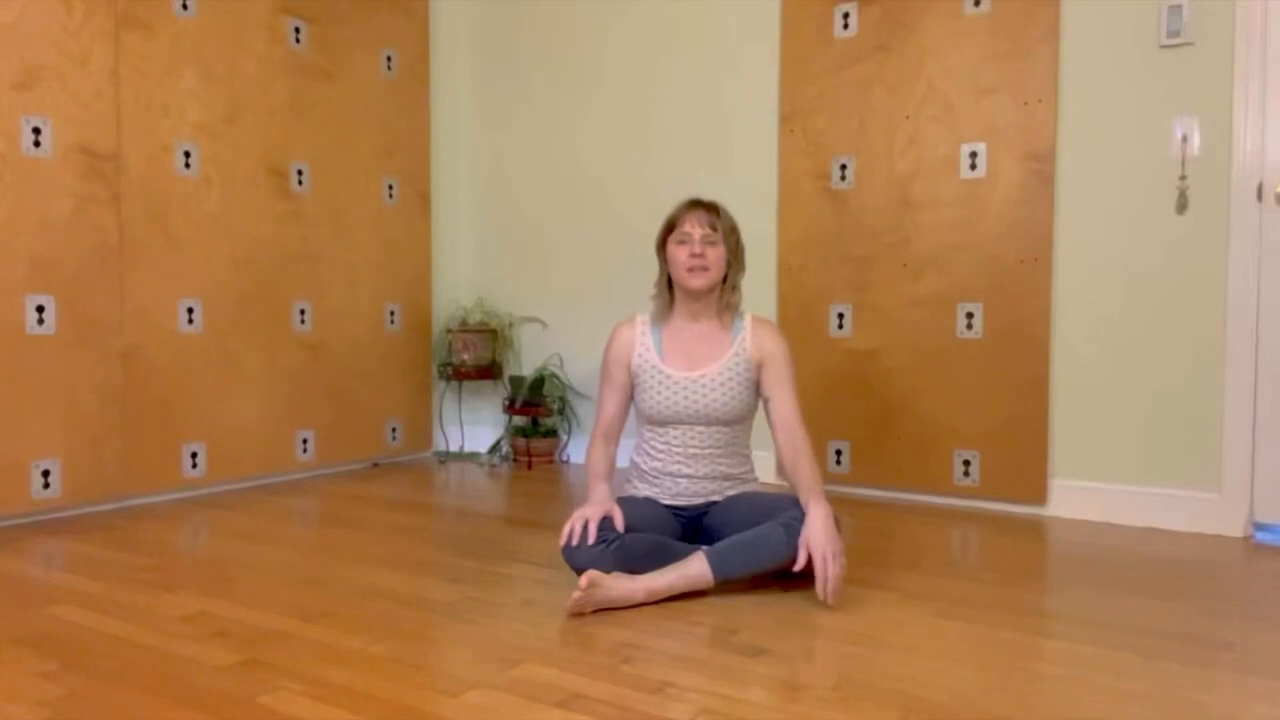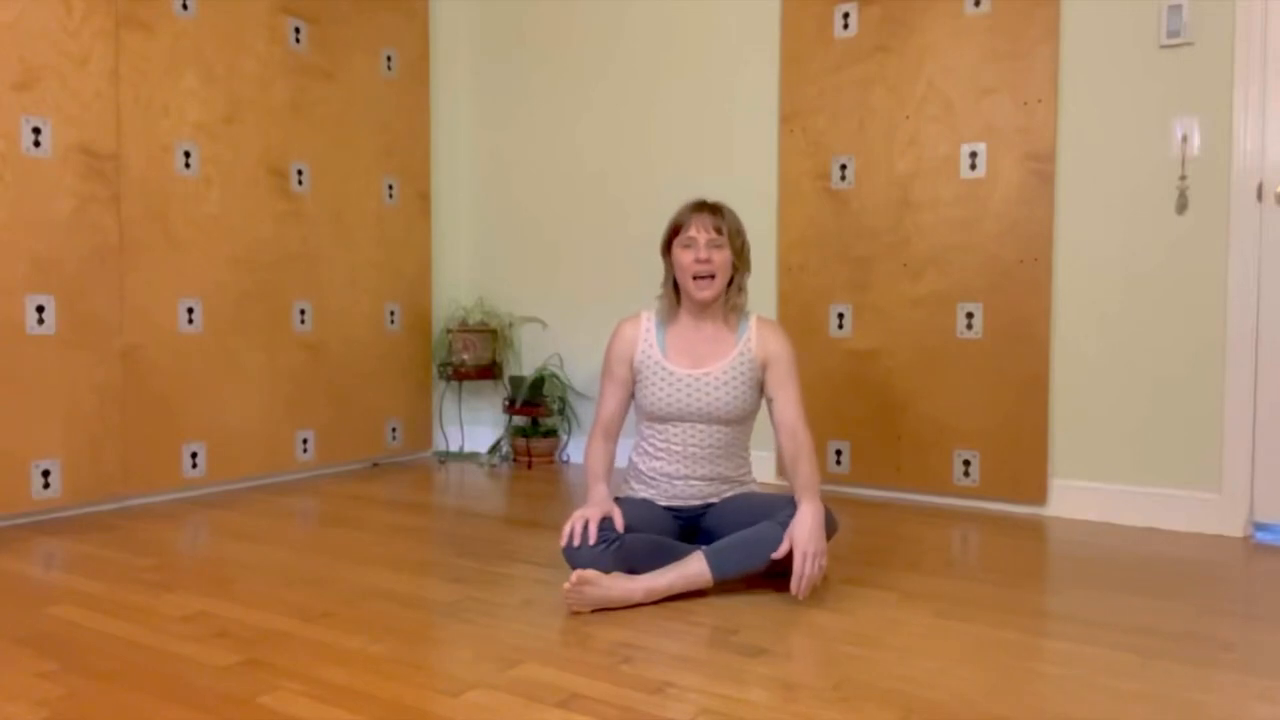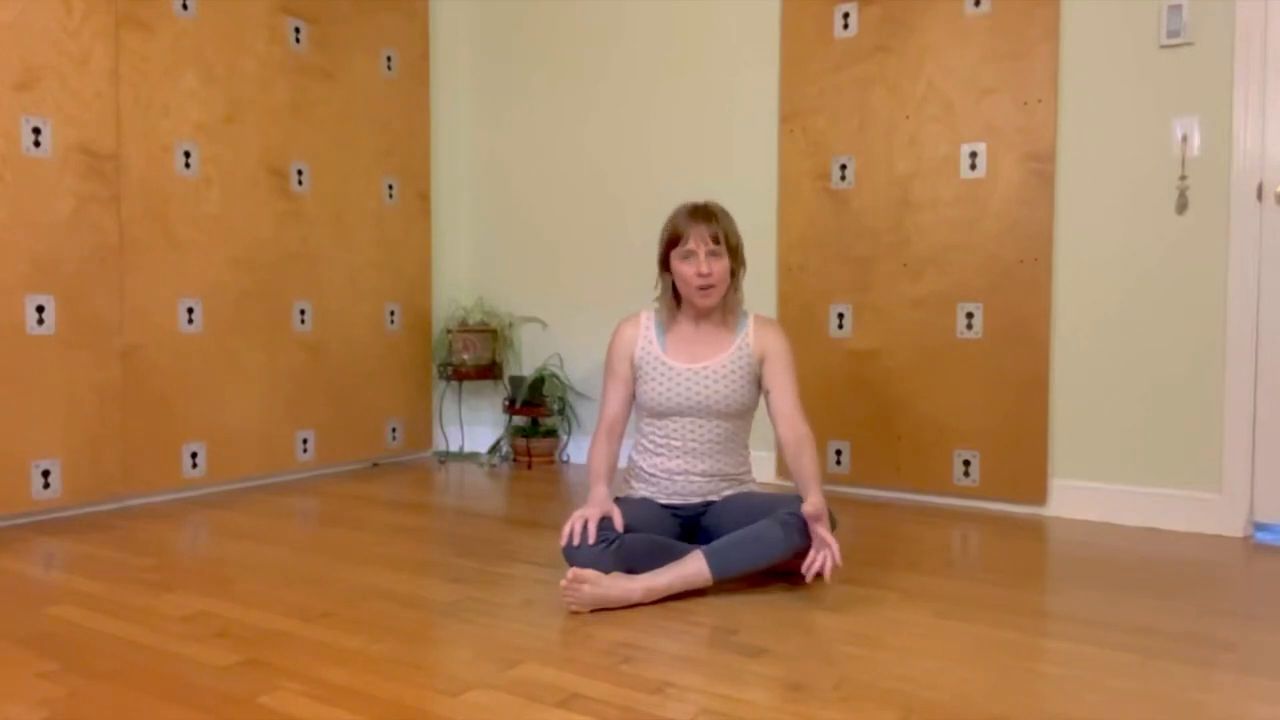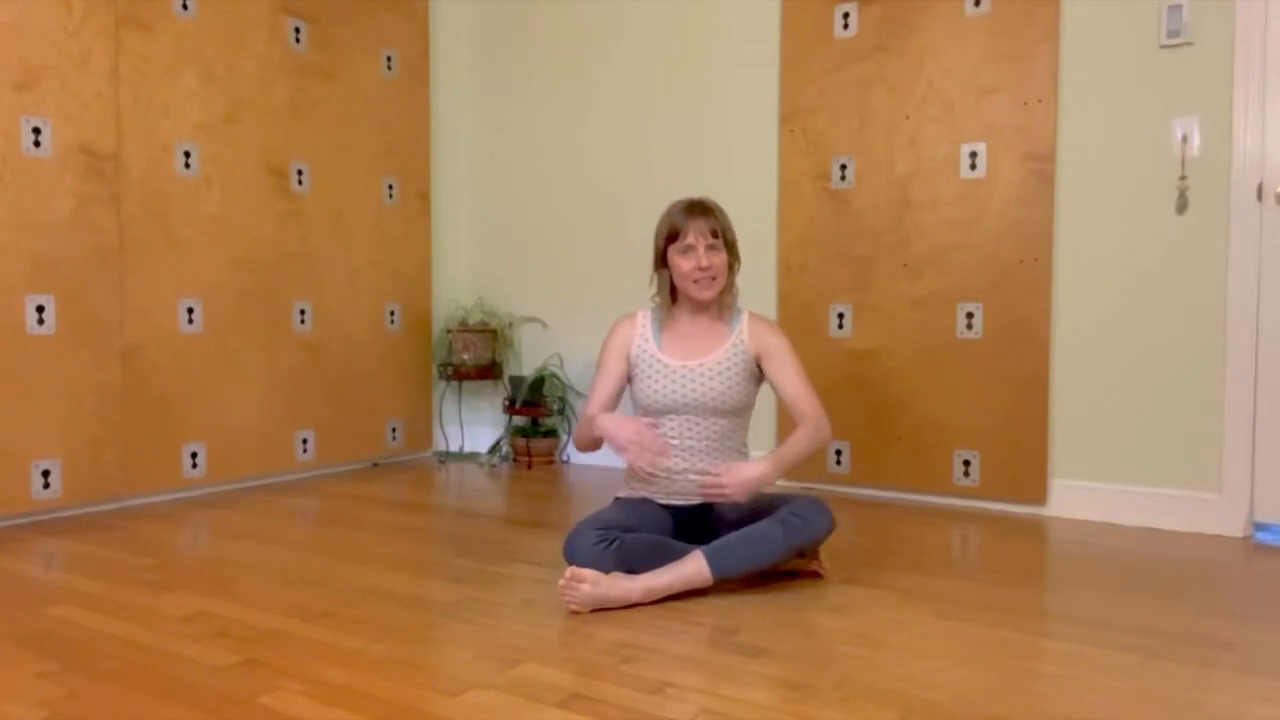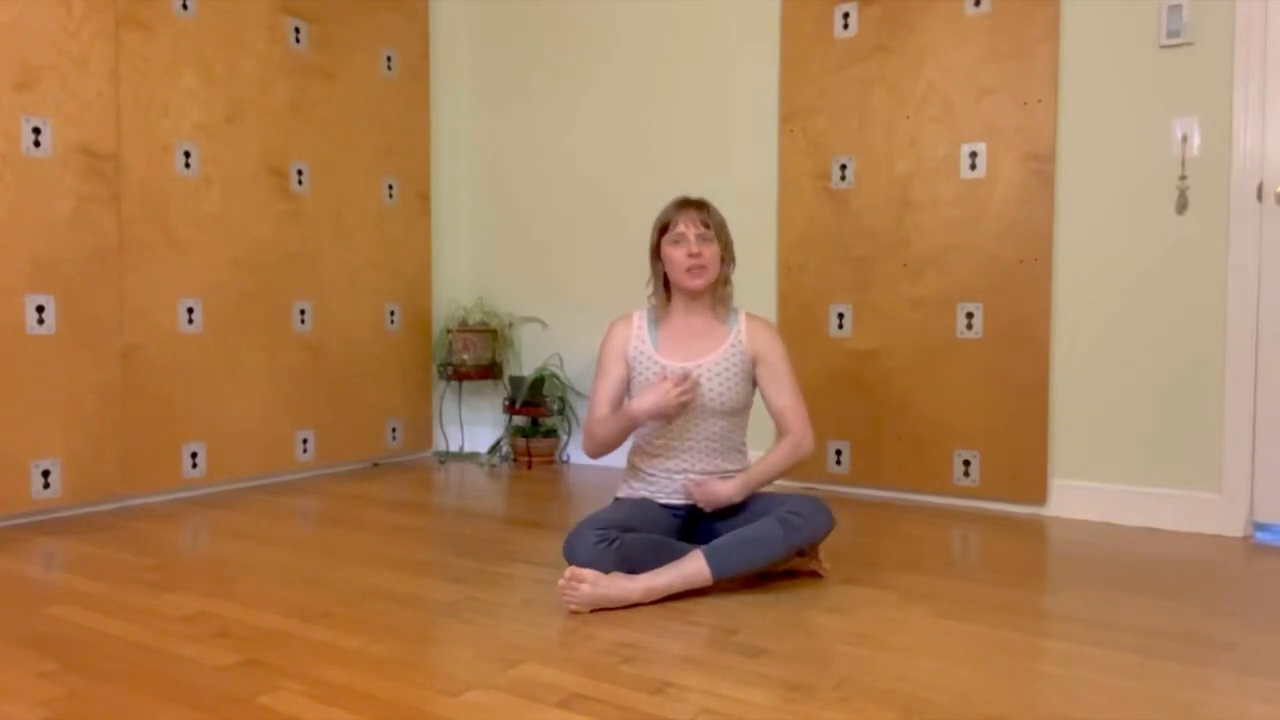
dt=0.5s
person 1, frame 1
left shoulder: (760, 338)
right shoulder: (629, 337)
left elbow: (790, 433)
right elbow: (605, 435)
left wrist: (817, 507)
right wrist: (598, 492)
left hip: (729, 502)
right hip: (652, 503)
left knee: (814, 523)
right knee: (582, 546)
left ankle: (639, 588)
right ankle: (751, 562)
person 1, frame 2
left shoulder: (766, 339)
right shoulder: (633, 334)
left elbow: (794, 434)
right elbow: (603, 432)
left wrist: (809, 507)
right wrist: (598, 492)
left hip: (727, 505)
right hip: (650, 504)
left knee: (820, 520)
right knee: (583, 546)
left ankle: (638, 588)
right ankle: (750, 562)
person 1, frame 3
left shoulder: (764, 338)
right shoulder: (633, 334)
left elbow: (793, 429)
right elbow: (609, 430)
left wrist: (814, 498)
right wrist: (598, 492)
left hip: (727, 503)
right hip: (651, 503)
left knee: (807, 523)
right knee: (582, 545)
left ankle: (635, 588)
right ankle: (757, 560)
person 1, frame 4
left shoulder: (759, 335)
right shoulder: (629, 333)
left elbow: (815, 424)
right elbow: (582, 433)
left wrist: (768, 467)
right wrist: (604, 425)
left hip: (728, 504)
right hip: (650, 505)
left knee: (814, 516)
right knee: (583, 546)
left ankle: (636, 588)
right ankle: (764, 558)
person 1, frame 5
left shoulder: (756, 335)
right shoulder: (626, 333)
left elbow: (799, 439)
right elbow: (593, 443)
left wrist: (736, 488)
right wrist: (638, 411)
left hip: (725, 506)
right hip: (650, 504)
left knee: (814, 515)
right knee: (583, 546)
left ankle: (635, 587)
right ankle: (765, 558)
